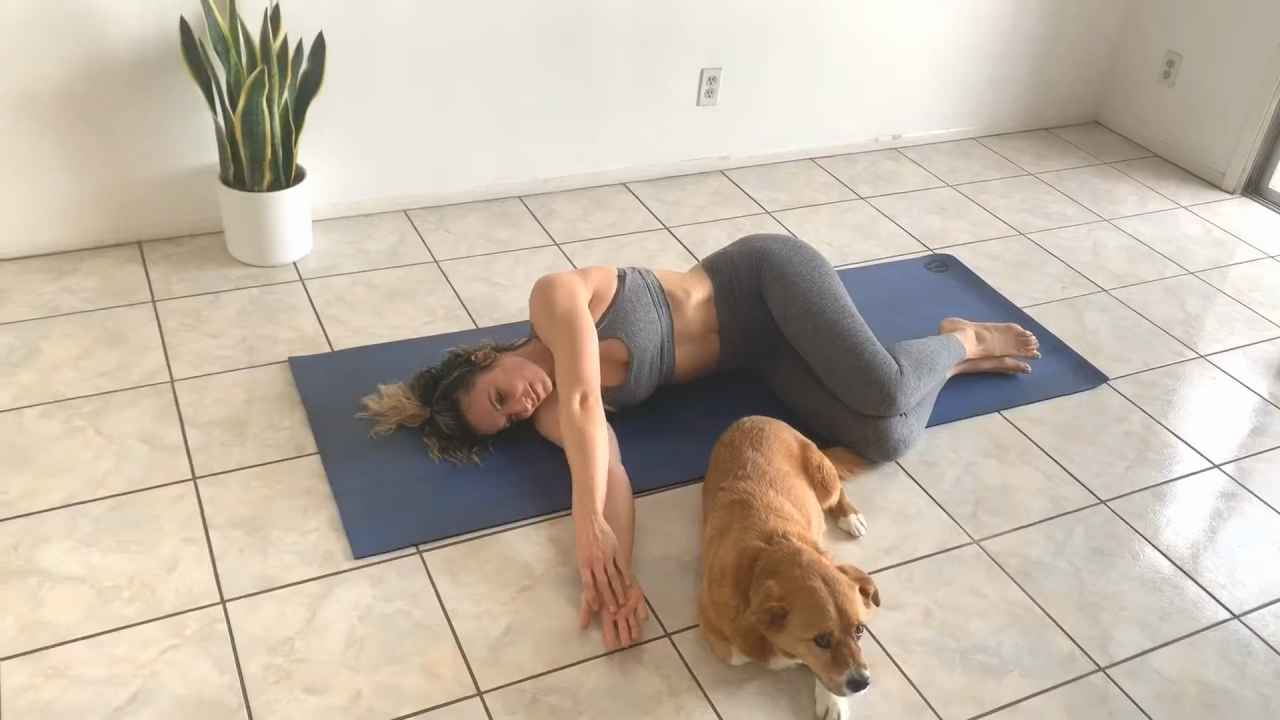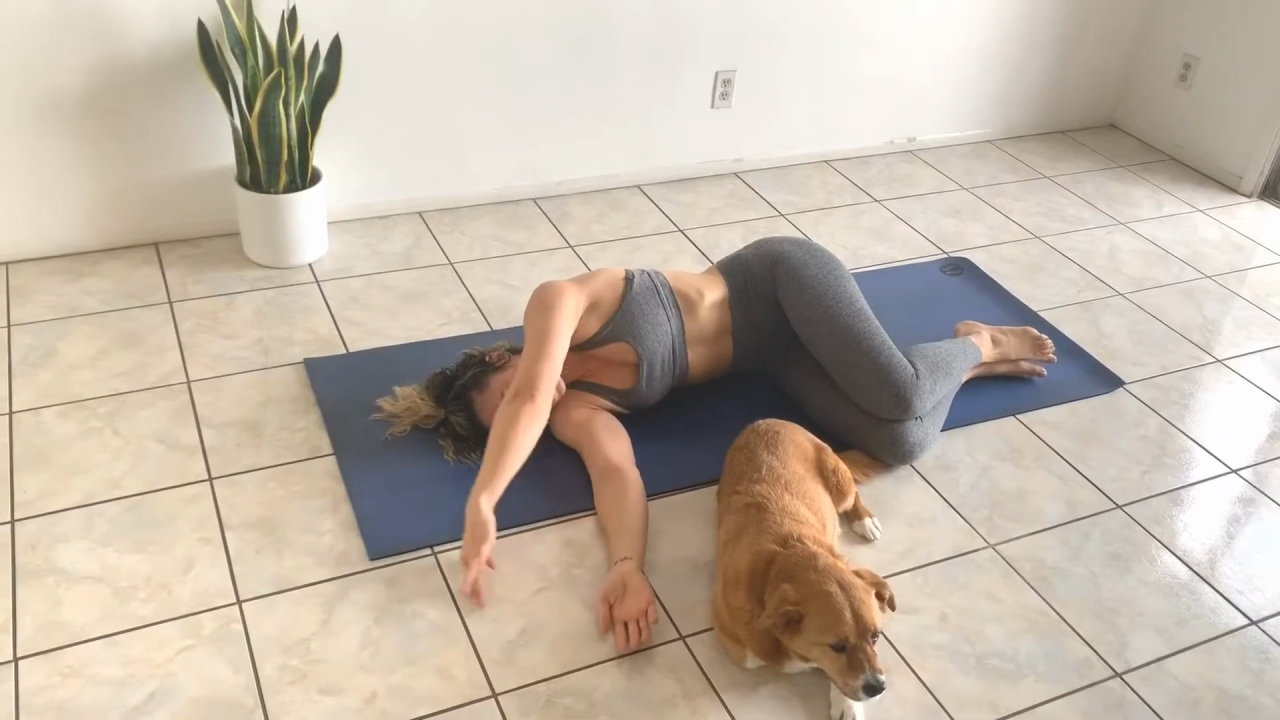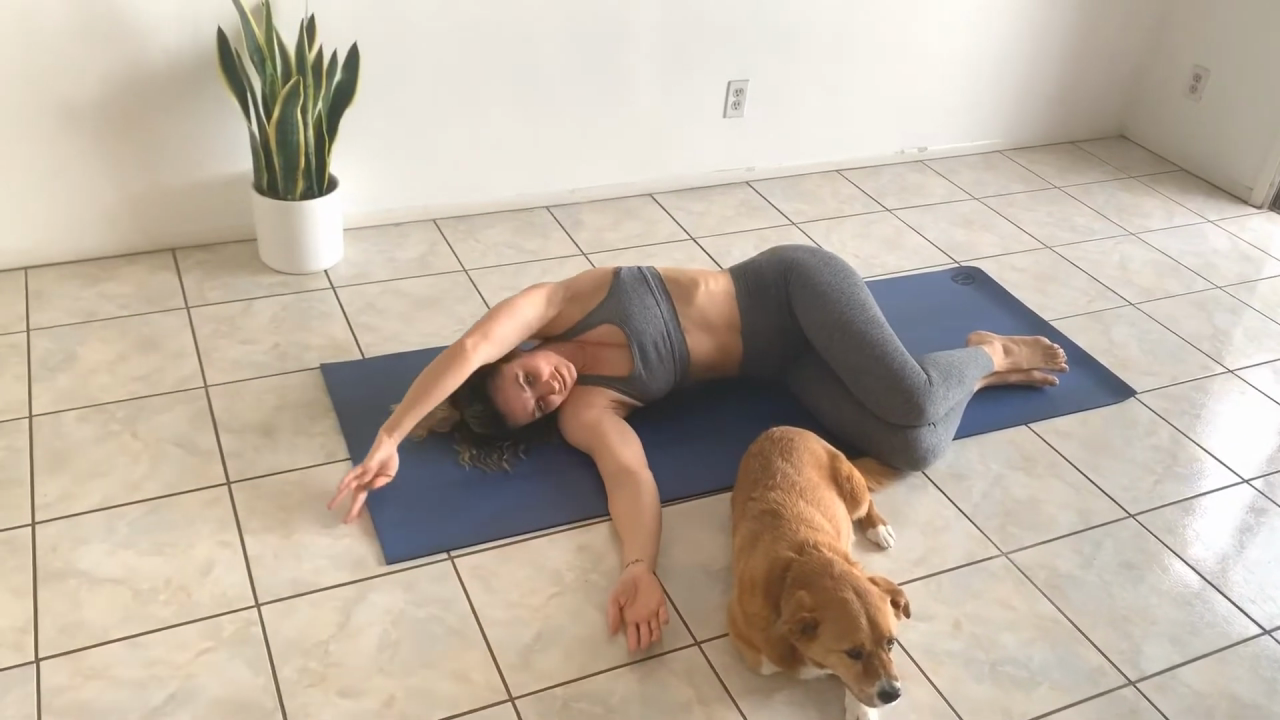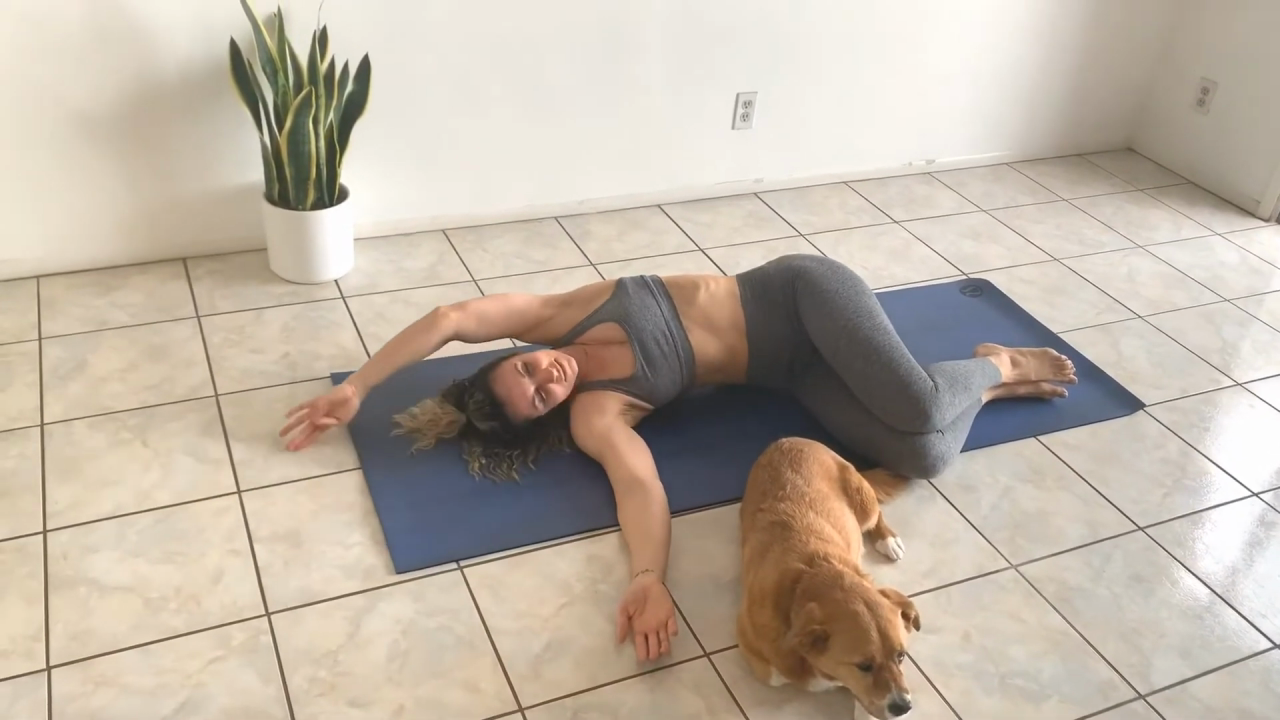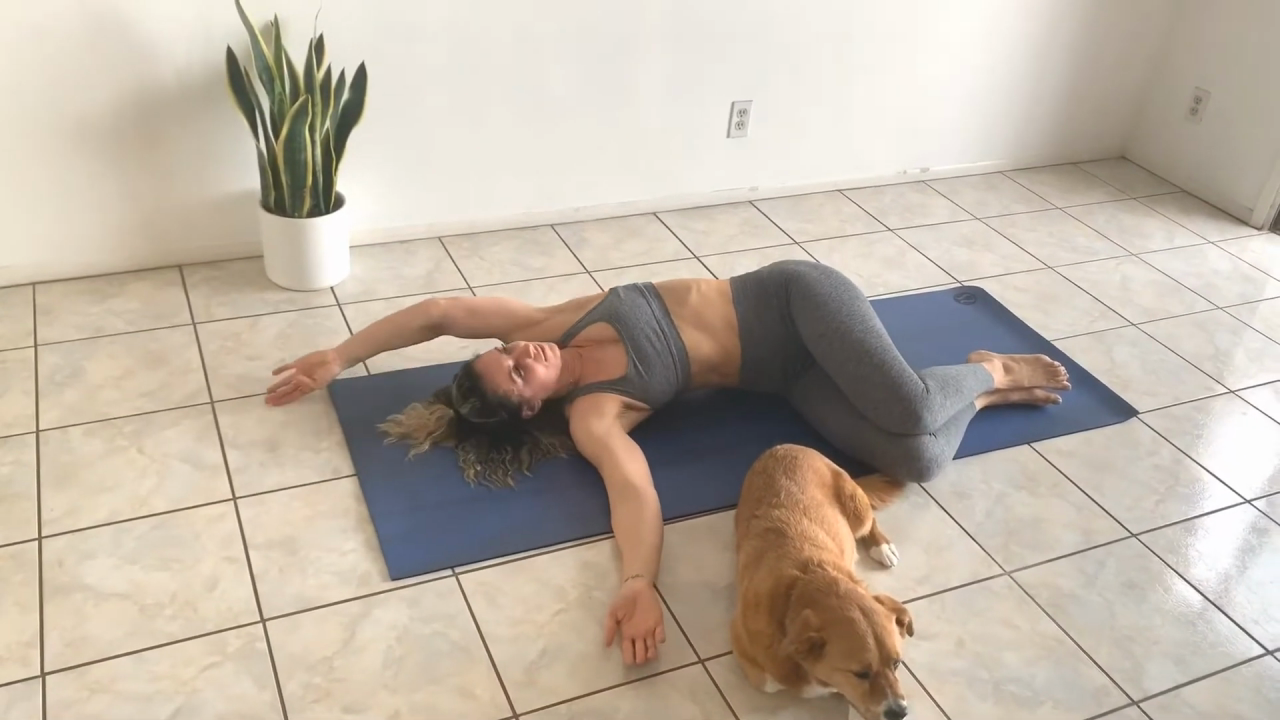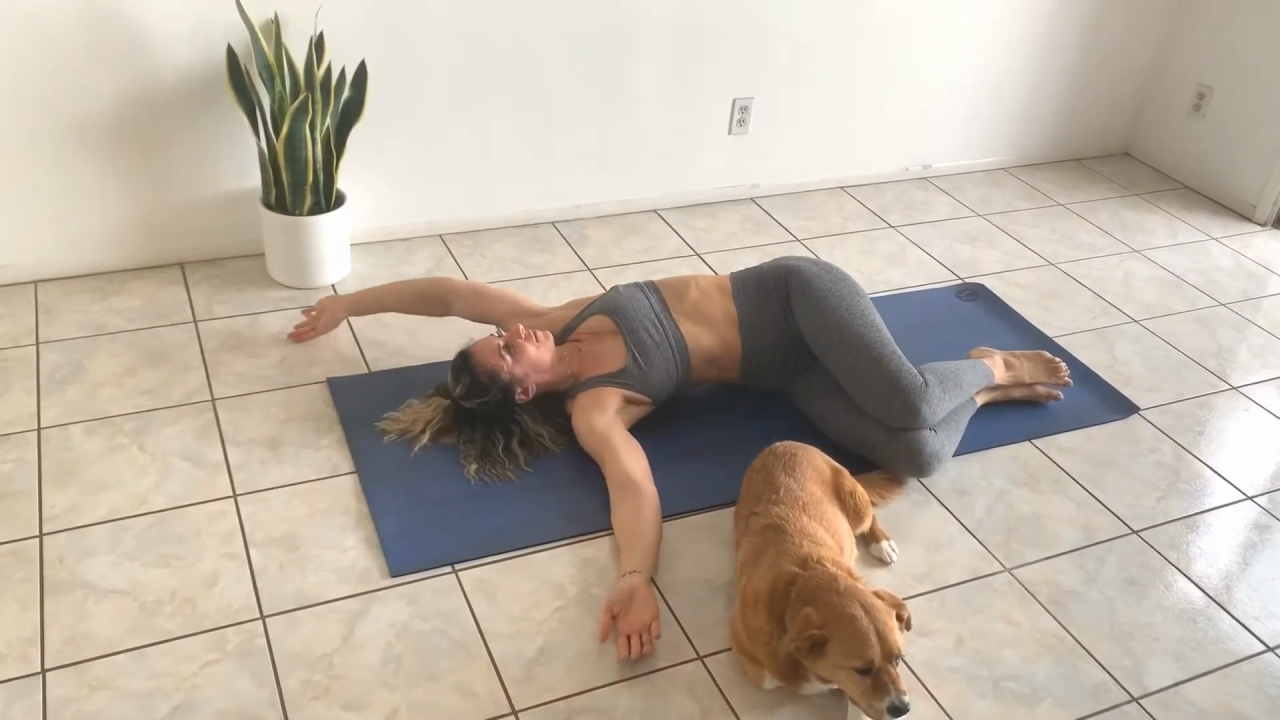
dt=0.7s
person 1, frame 1
left shoulder: (553, 298)
right shoulder: (552, 418)
left elbow: (582, 403)
right elbow: (606, 466)
left wrist: (590, 527)
right wrist: (618, 564)
left hip: (765, 275)
right hip: (753, 352)
left knee: (883, 395)
right knee: (885, 440)
left ankle: (962, 343)
right ankle: (956, 357)
person 1, frame 2
left shoulder: (554, 302)
right shoulder: (577, 414)
left elbow: (535, 396)
right elbow: (617, 472)
left wrist: (481, 507)
right wrist: (626, 566)
left hip: (781, 276)
right hip: (767, 353)
left knee: (899, 399)
right knee: (899, 443)
left ankle: (976, 345)
right ankle: (971, 360)
person 1, frame 3
left shoulder: (554, 305)
right shoulder: (584, 414)
left elbow: (470, 348)
right elbow: (630, 474)
left wrist: (389, 433)
right wrist: (638, 568)
left hip: (791, 282)
right hip: (774, 362)
left knee: (912, 407)
right knee: (912, 449)
left ankle: (988, 354)
right ankle: (980, 365)
person 1, frame 4
left shoulder: (551, 316)
right shoulder: (593, 418)
left elbow: (448, 319)
right elbow: (639, 484)
left hip: (799, 290)
right hip: (785, 368)
left knee: (918, 411)
right knee: (920, 453)
left ankle: (995, 366)
right ankle: (991, 381)
person 1, frame 5
left shoulder: (540, 324)
right shoulder: (590, 418)
right elbow: (634, 489)
left hip: (791, 293)
right hip: (777, 371)
left knee: (909, 412)
right knee: (912, 456)
left ankle: (988, 372)
right ankle: (984, 387)
person 1, frame 6
right shoulder: (592, 412)
left elbow: (448, 292)
right elbow: (634, 485)
right wrist: (634, 578)
left hip: (792, 291)
right hip: (781, 369)
left knee: (908, 407)
right knee: (914, 453)
left ankle: (989, 369)
right ankle: (980, 385)
